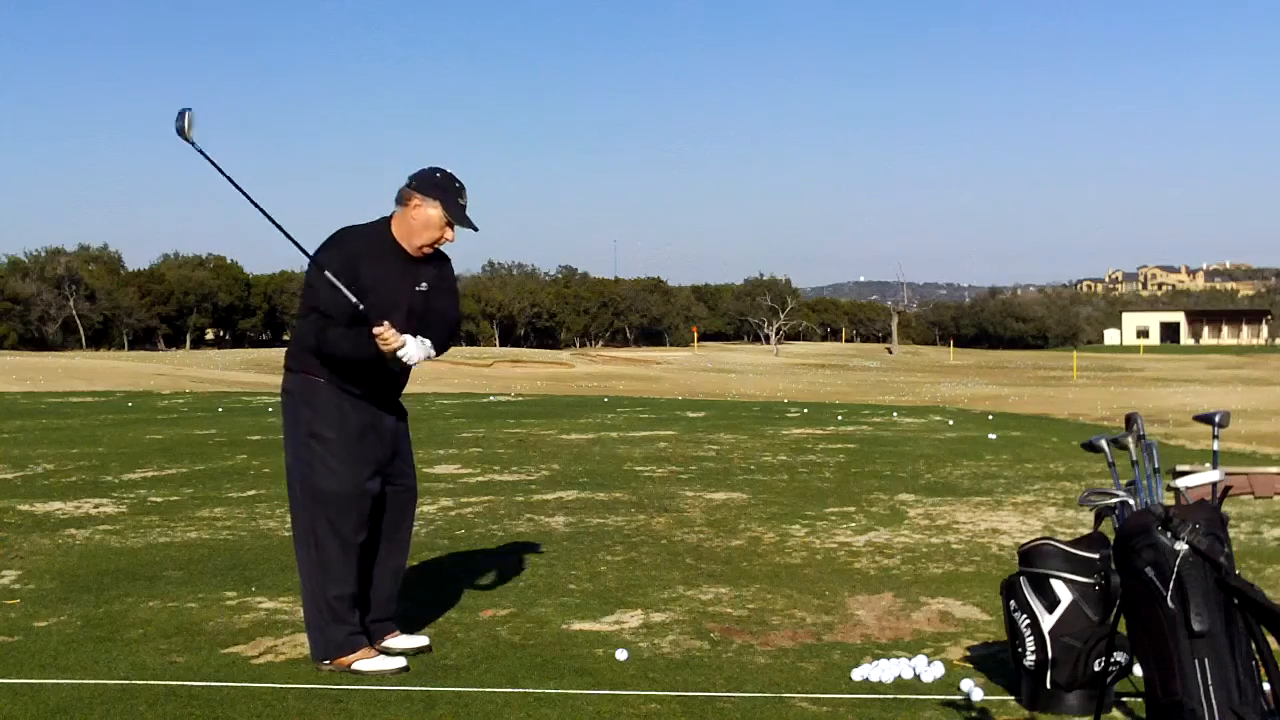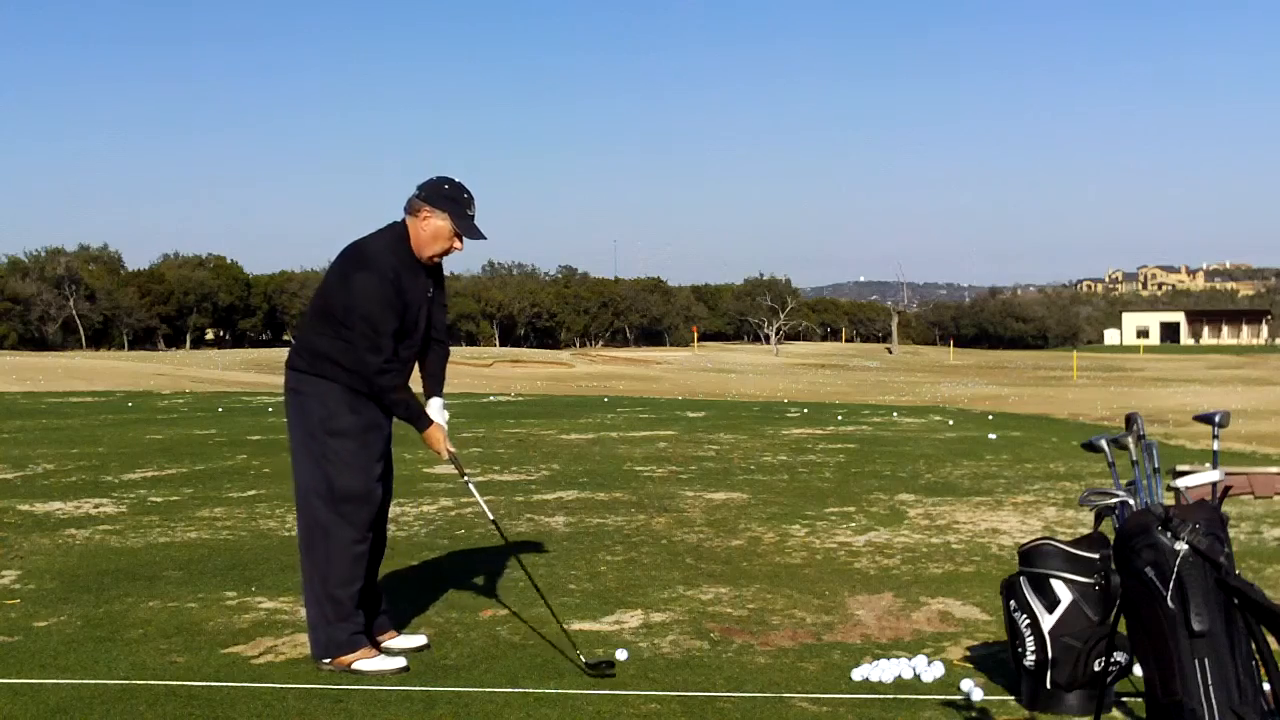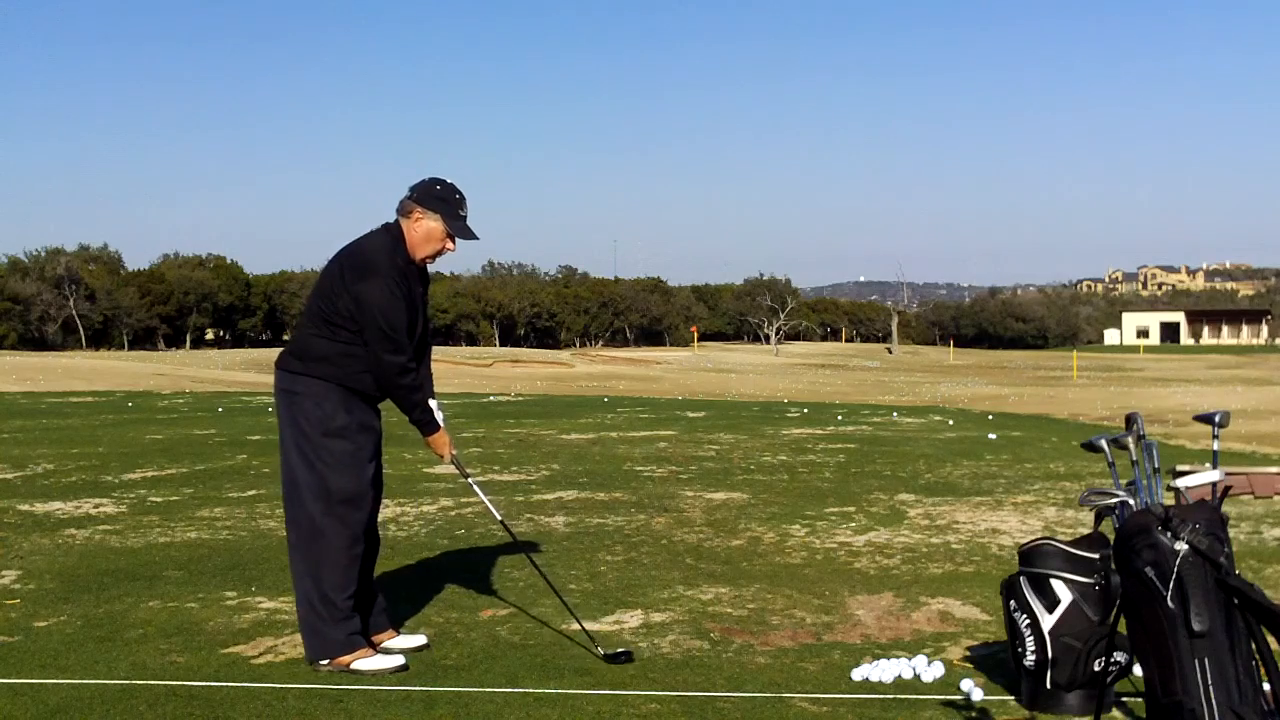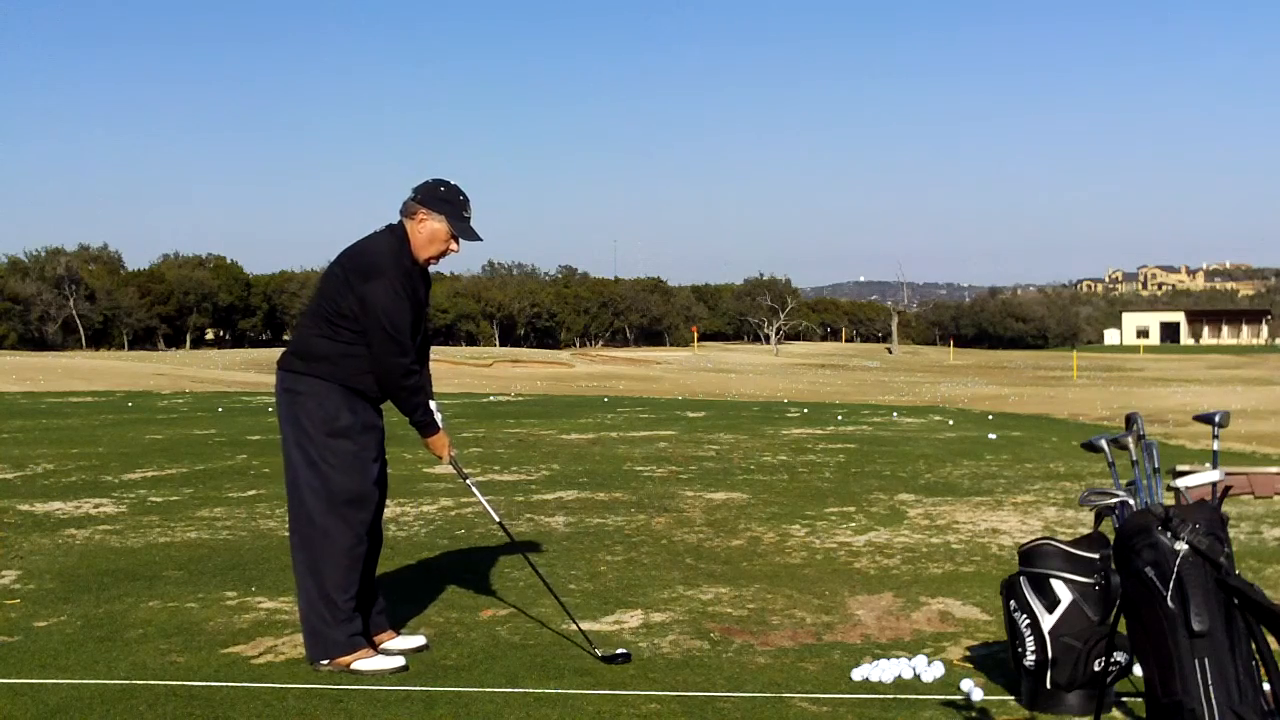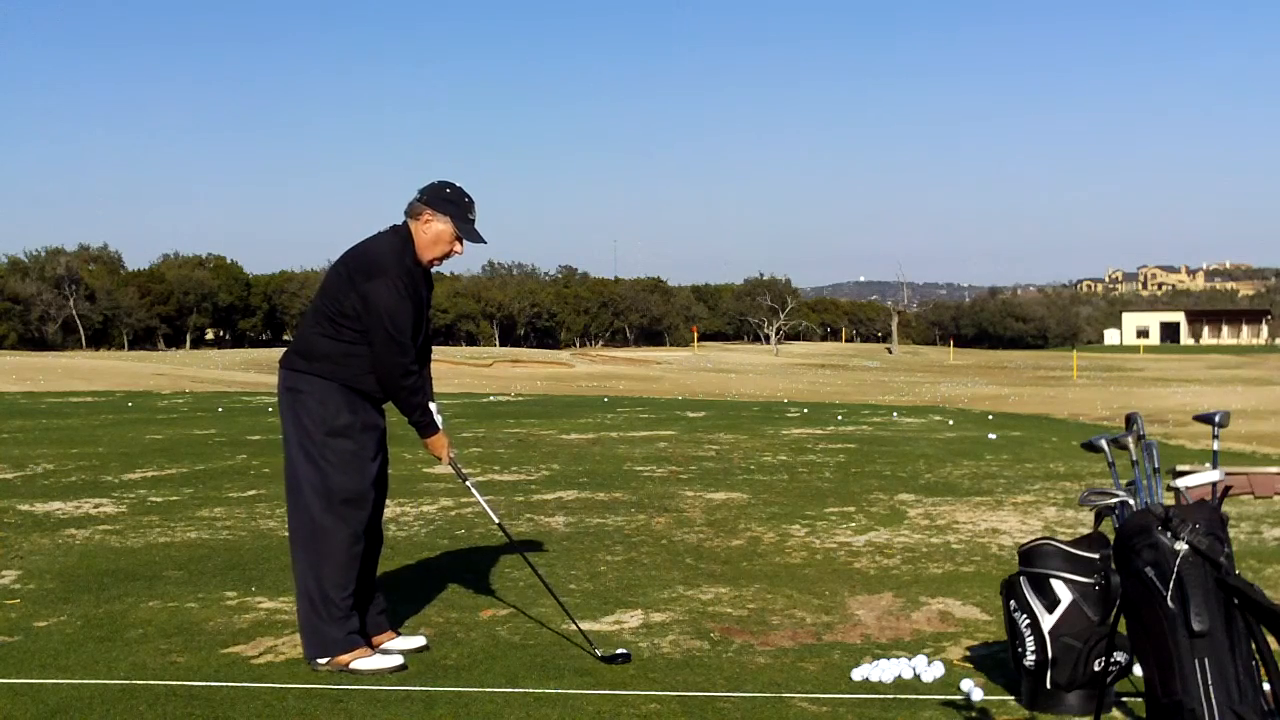
dt=0.5s
person 1, frame 1
left shoulder: (436, 267)
right shoulder: (346, 249)
left elbow: (447, 323)
right elbow: (323, 333)
left wrist: (419, 343)
right wrist: (378, 346)
left hip: (381, 400)
right hip: (325, 396)
left knee: (392, 509)
right knee: (337, 513)
left ankle: (376, 625)
right ankle: (339, 644)
person 1, frame 2
left shoulder: (428, 268)
right shoulder: (371, 263)
left elbow: (434, 337)
right elbow: (375, 359)
left wrist: (436, 401)
right wrist: (422, 423)
left hip: (367, 398)
right hip: (327, 393)
left knee: (369, 509)
right knee: (343, 508)
left ankle: (370, 625)
right ankle: (340, 643)
person 1, frame 3
left shoulder: (409, 266)
right shoulder: (374, 264)
left elbow: (414, 346)
right elbow: (390, 359)
left wrist: (430, 404)
right wrist: (429, 426)
left hip: (350, 396)
right hip: (318, 393)
left knee: (359, 509)
right knee: (333, 510)
left ankle: (369, 624)
right ankle: (334, 644)
person 1, frame 4
left shoulder: (409, 268)
right shoulder: (379, 264)
left elbow: (411, 351)
right elbow: (392, 359)
left wrist: (430, 408)
right wrist: (428, 427)
left hip: (351, 397)
right hip: (319, 392)
left knee: (362, 509)
right knee: (336, 512)
left ankle: (369, 626)
right ankle: (336, 644)
person 1, frame 5
left shoulder: (412, 270)
right shoulder: (383, 263)
left elbow: (413, 352)
right elbow: (393, 359)
left wrist: (431, 413)
right wrist: (427, 428)
left hip: (354, 397)
right hip: (321, 393)
left knee: (363, 511)
right knee: (334, 511)
left ankle: (368, 626)
right ankle: (333, 643)
